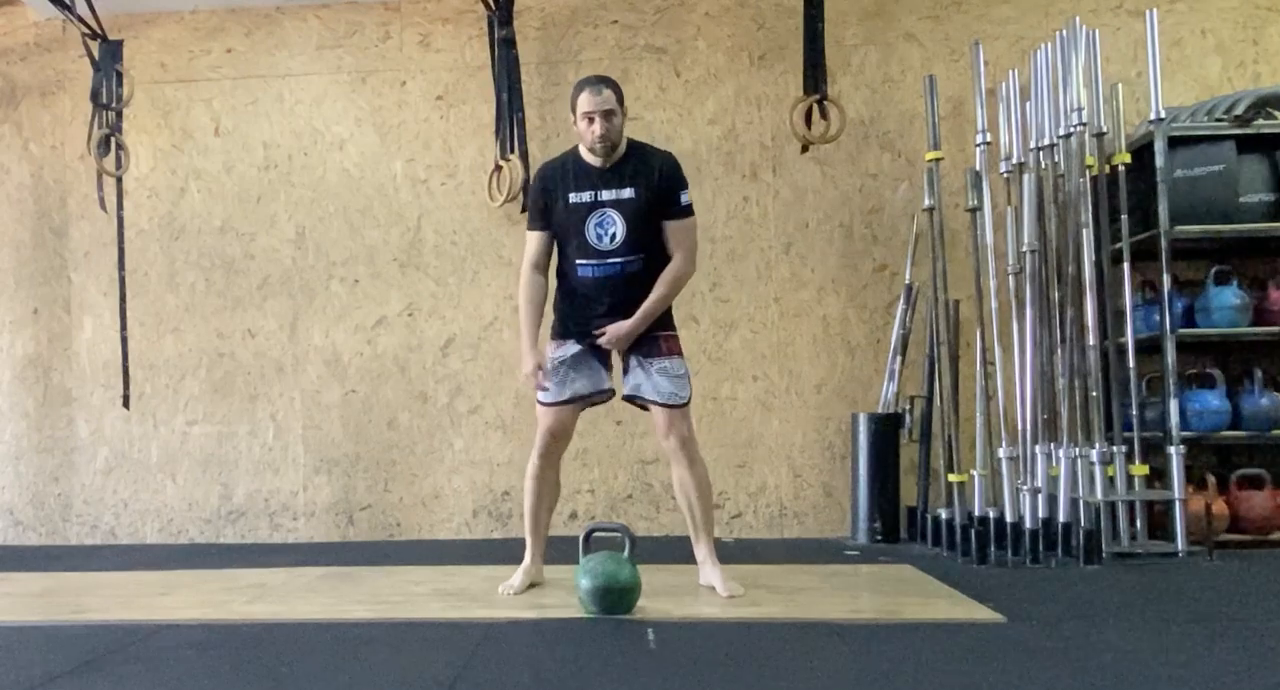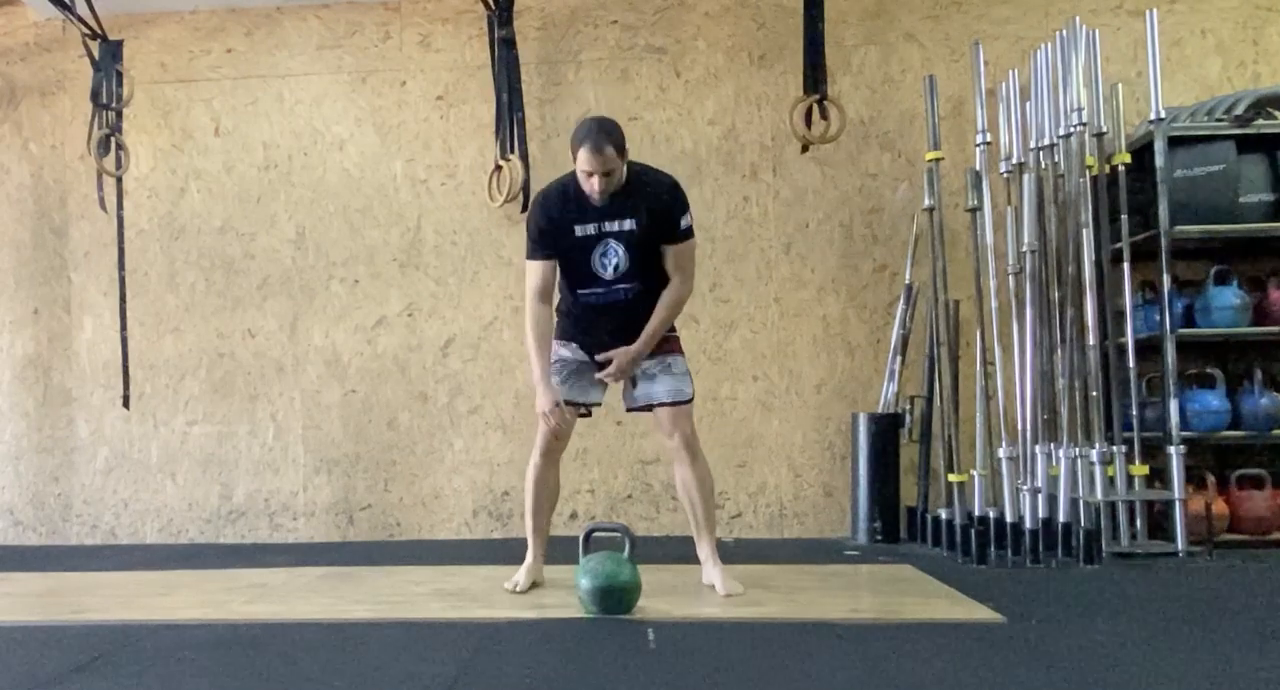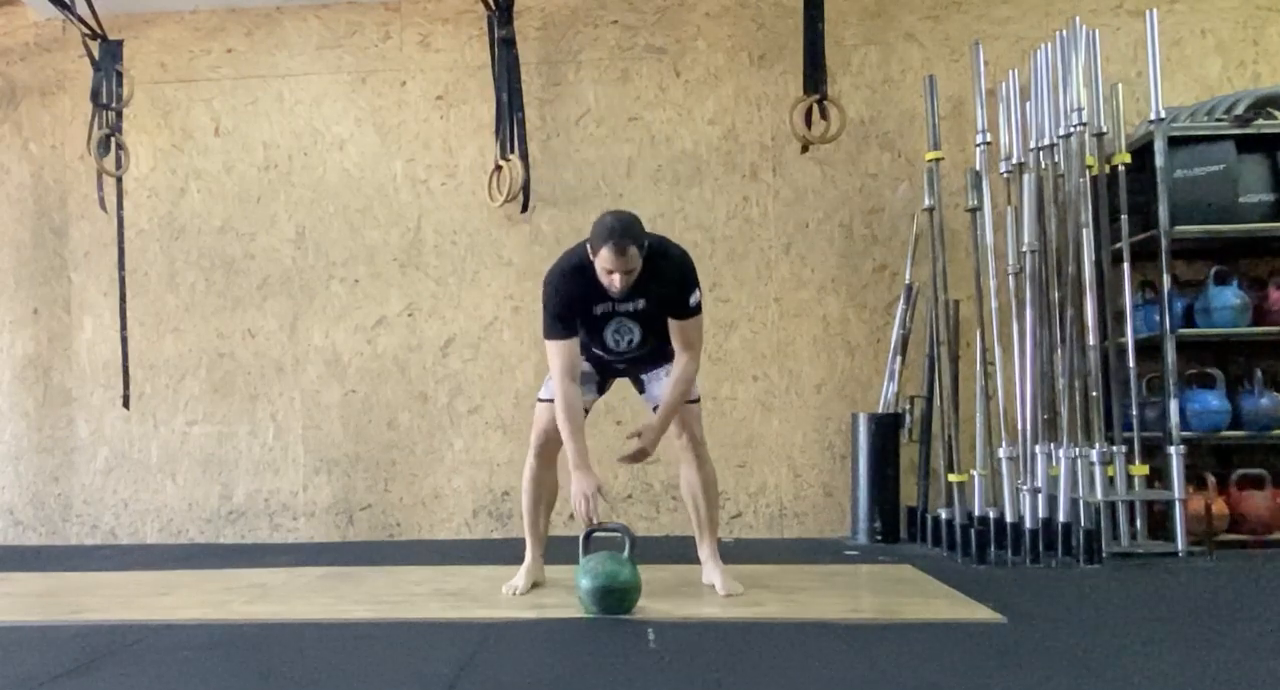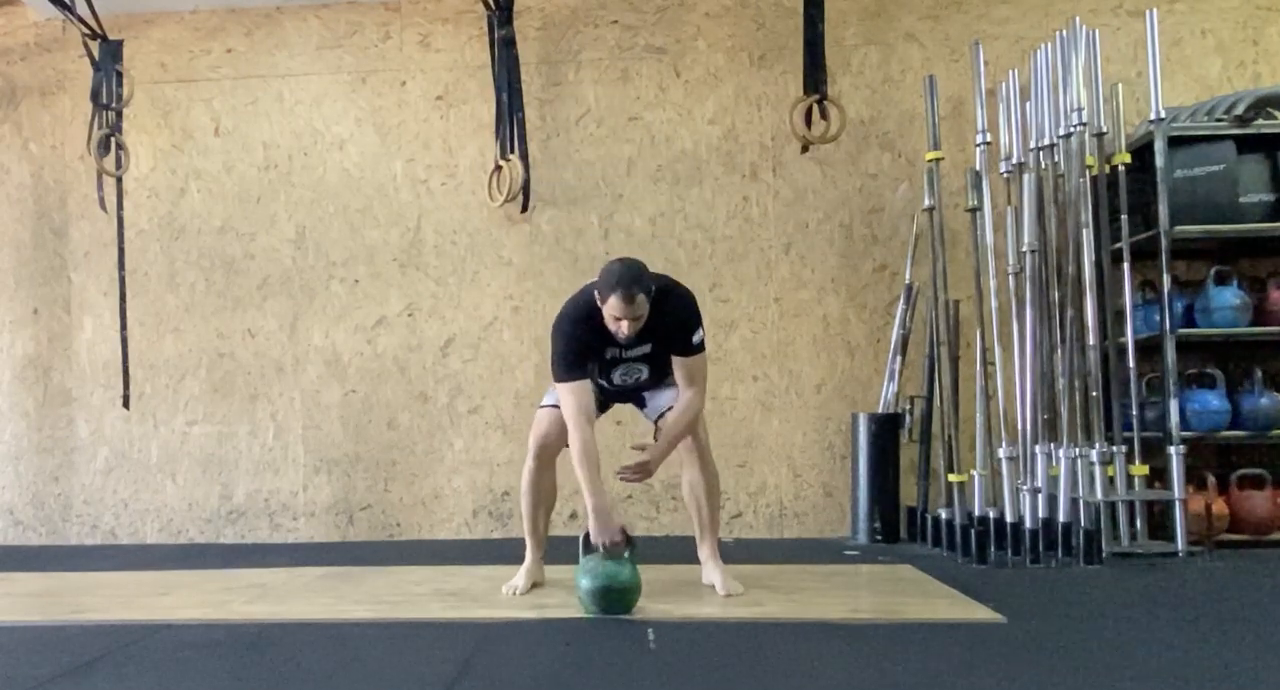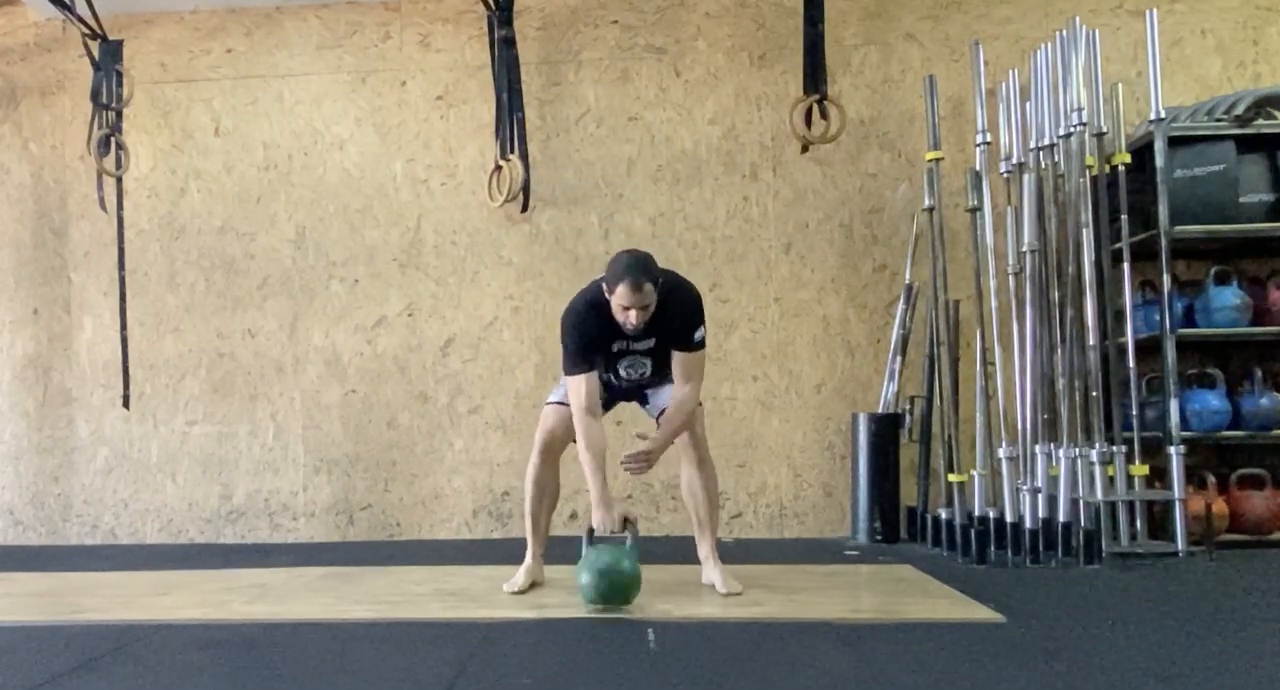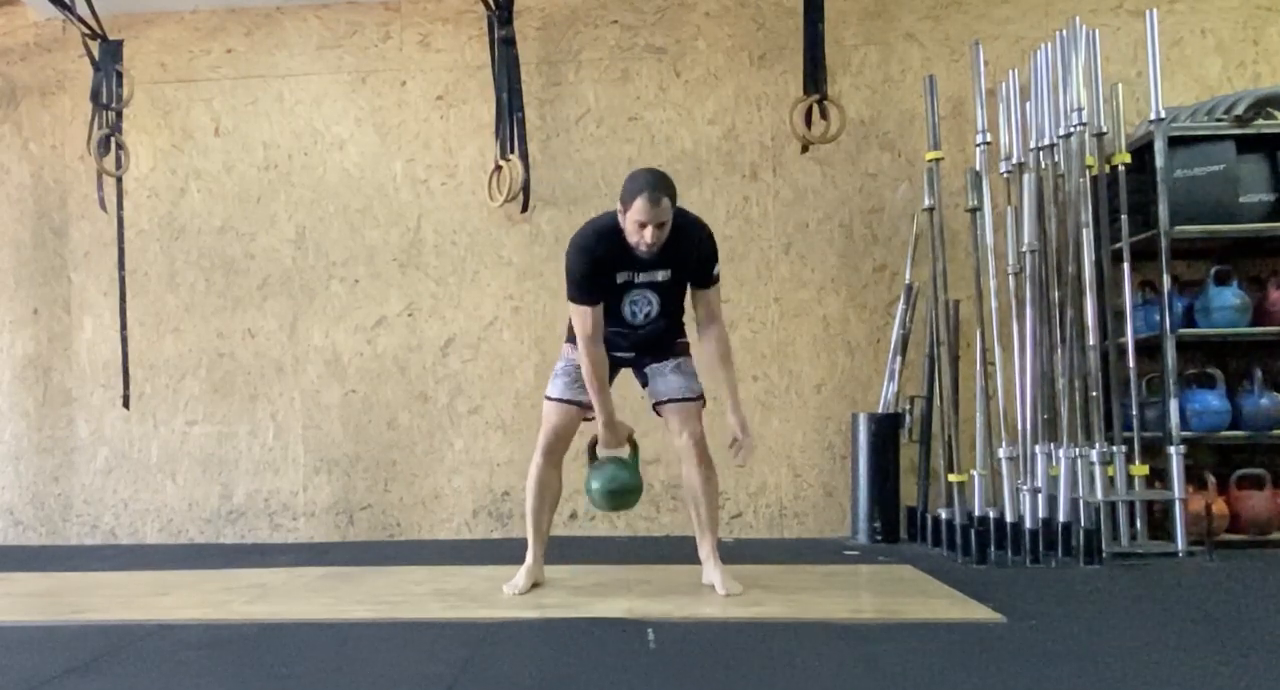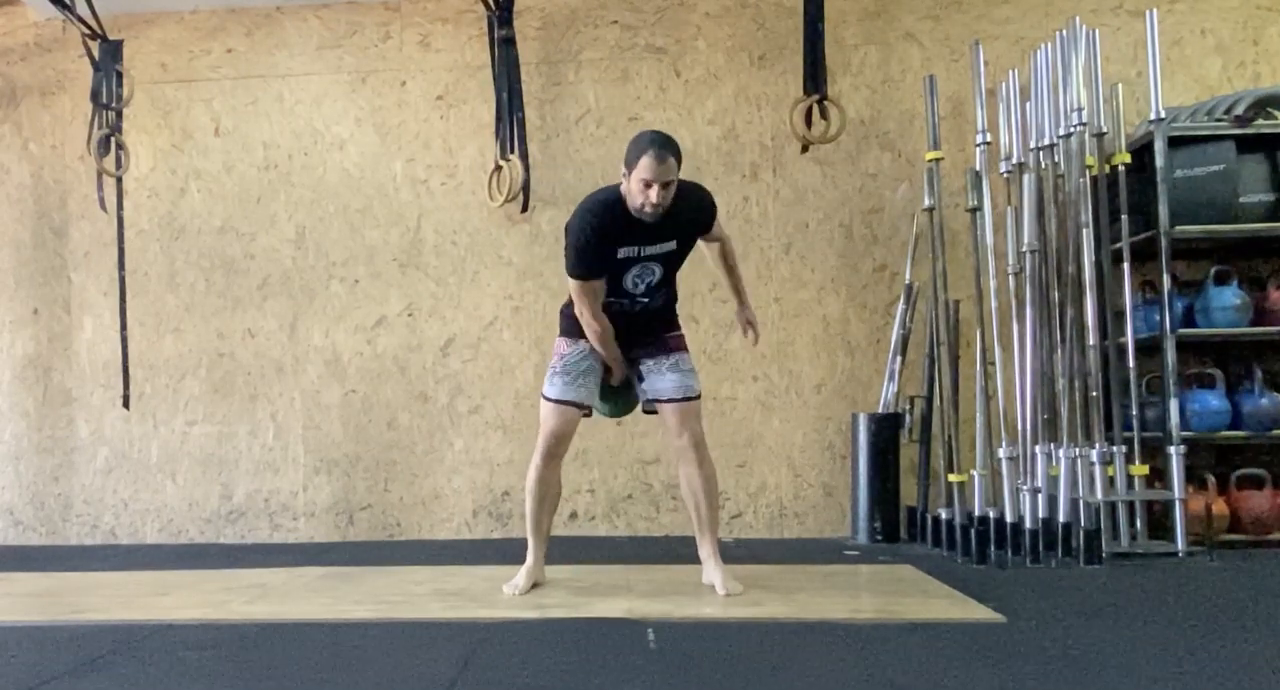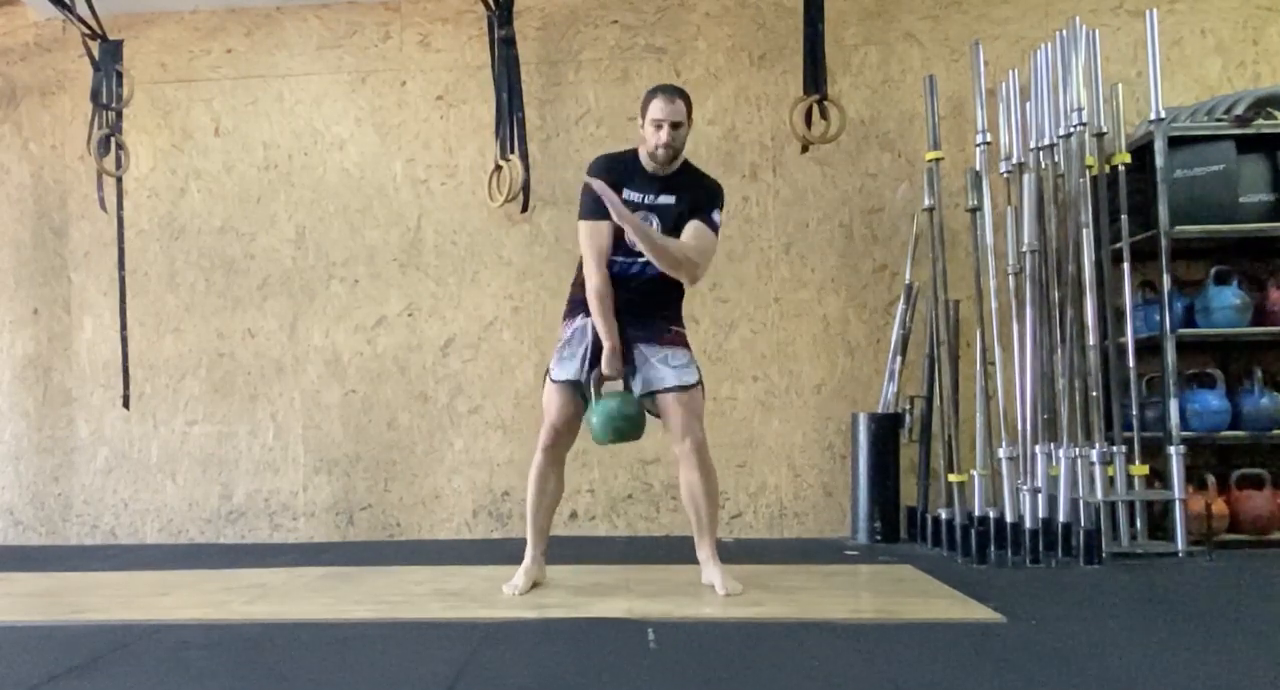
dt=0.3s
person 1, frame 1
left shoulder: (660, 169)
right shoulder: (550, 179)
left elbow: (684, 258)
right elbow: (534, 269)
left wrist: (636, 324)
right wrist: (529, 344)
left hip: (646, 326)
right hip: (574, 330)
left knee: (679, 437)
right knee: (549, 439)
left ankle: (708, 562)
right ankle: (532, 562)
person 1, frame 2
left shoulder: (662, 192)
right shoulder: (550, 204)
left elbow: (682, 279)
right elbow: (538, 298)
left wrist: (640, 349)
right wrist: (542, 383)
left hip: (649, 334)
right hip: (578, 333)
left knee: (682, 437)
right knee: (549, 439)
left ankle: (711, 562)
right ankle: (533, 561)
person 1, frame 3
left shoulder: (674, 264)
right shoulder: (563, 278)
left elbow: (688, 355)
right elbow: (564, 379)
left wrist: (658, 428)
right wrist: (579, 468)
left hip: (656, 354)
right hip: (587, 354)
left knee: (691, 436)
right knee: (542, 440)
left ankle: (711, 561)
right ankle: (532, 562)
person 1, frame 4
left shoulder: (677, 304)
right shoulder: (573, 321)
left elbow: (693, 391)
right elbow: (578, 424)
left wrist: (659, 452)
right wrist: (597, 508)
left hip: (658, 375)
right hip: (592, 378)
left knee: (696, 440)
right knee: (541, 445)
left ankle: (711, 562)
right ankle: (532, 562)
person 1, frame 5
left shoulder: (683, 299)
right shoulder: (581, 315)
left elbow: (689, 388)
right elbow: (587, 413)
left wrist: (658, 445)
right wrist: (600, 500)
left hip: (661, 375)
right hip: (596, 377)
left knee: (695, 440)
right knee: (546, 442)
left ankle: (711, 562)
right ankle: (532, 562)
person 1, frame 6
left shoulder: (695, 236)
right shoulder: (588, 244)
left elbow: (711, 324)
right elbow: (589, 339)
left wrist: (733, 405)
right wrist: (607, 419)
left hip: (663, 344)
right hip: (597, 338)
left knee: (693, 439)
right knee: (550, 440)
left ankle: (712, 561)
right ankle: (533, 561)
person 1, frame 7
left shoulder: (695, 203)
right shoulder: (591, 220)
left elbow: (720, 241)
right elbow: (589, 310)
left wrist: (743, 304)
right wrist: (615, 363)
left hip: (657, 331)
right hip: (588, 333)
left knee: (690, 438)
right knee: (550, 444)
left ankle: (712, 562)
right ankle: (533, 563)
person 1, frame 8
left shoulder: (704, 191)
right shoulder: (606, 171)
left elbow: (691, 267)
right elbow: (595, 262)
left wrist: (630, 221)
right wrist: (609, 345)
left hip: (657, 327)
right hip: (591, 319)
left knee: (690, 439)
right knee: (553, 436)
left ankle: (710, 562)
right ankle: (532, 562)
